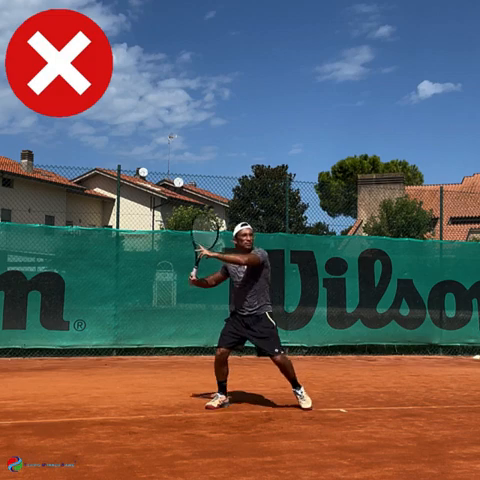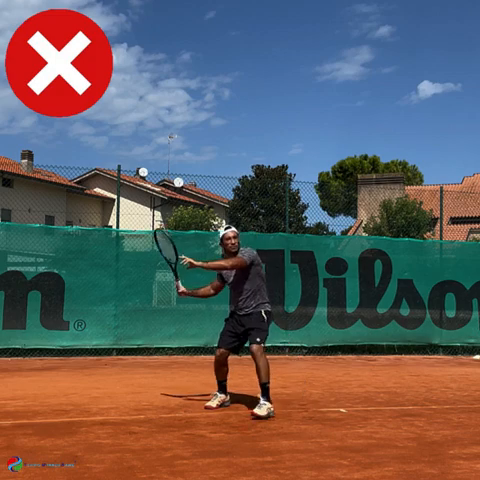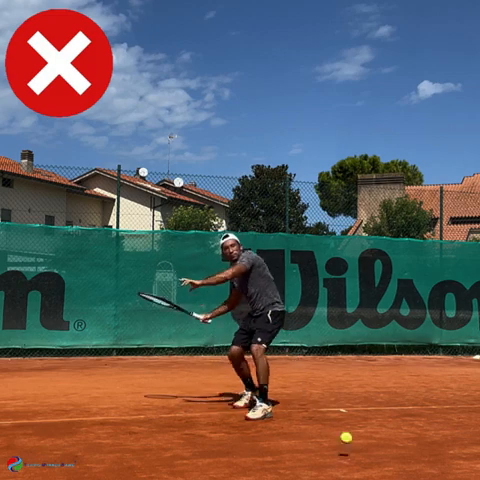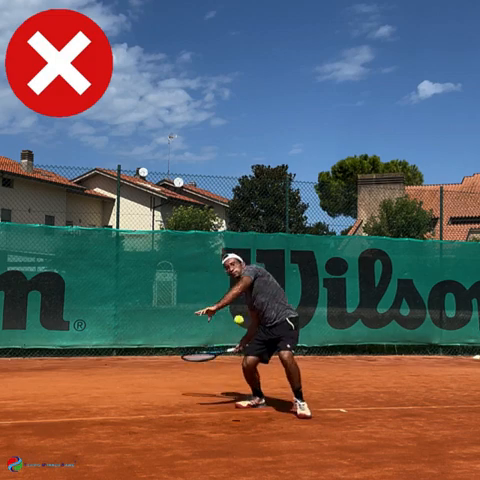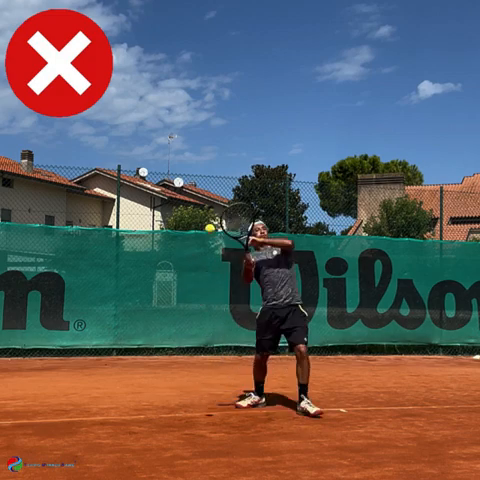
dt=0.3s
person 1, frame 1
left shoulder: (260, 254)
right shoulder: (229, 263)
left elbow: (244, 260)
right elbow: (214, 280)
left wrist: (213, 255)
right wrist: (197, 281)
left hip: (261, 317)
right hip: (237, 317)
left knee: (279, 358)
right knee: (221, 354)
left ankle: (298, 390)
right ankle: (222, 394)
person 1, frame 2
left shoulder: (249, 254)
right shoulder: (223, 266)
left elbow: (229, 264)
right elbow: (213, 289)
left wrist: (198, 264)
right wrist: (188, 292)
left hip: (258, 312)
right hip: (237, 315)
left knee: (256, 349)
right knee: (220, 355)
left ankle: (266, 402)
right ankle: (222, 394)
person 1, frame 3
left shoulder: (249, 256)
right shoulder: (236, 274)
left elbow: (227, 274)
right elbow: (234, 301)
left wrist: (200, 282)
right wrist: (211, 315)
left hip: (272, 313)
right hip: (255, 315)
left knee: (257, 350)
right knee: (234, 353)
left ankle: (263, 403)
right ankle: (252, 393)
person 1, frame 4
left shoulder: (253, 269)
right shoulder: (247, 293)
left elbow: (237, 290)
right elbow: (256, 321)
left wrist: (216, 307)
right wrist: (244, 342)
left hip: (286, 321)
right hip: (267, 326)
left knee: (286, 356)
right knee: (248, 363)
left ankle: (300, 401)
right ankle: (258, 397)
person 1, frame 5
left shoulder: (281, 249)
right shoulder: (252, 257)
left elbow: (288, 243)
right elbow: (247, 279)
left wrist: (264, 240)
right wrist: (247, 261)
left hip: (293, 308)
right hip: (269, 311)
left knee: (302, 350)
right knee: (261, 356)
left ankle: (303, 400)
right ankle: (258, 395)
